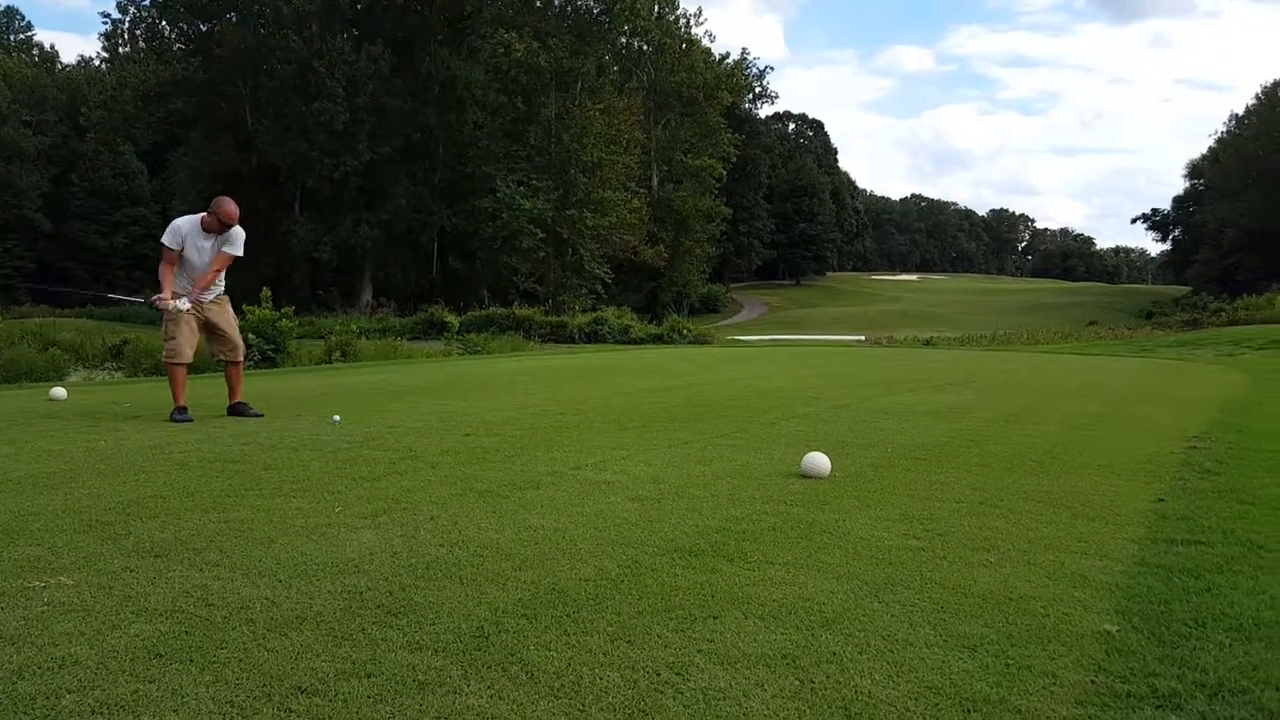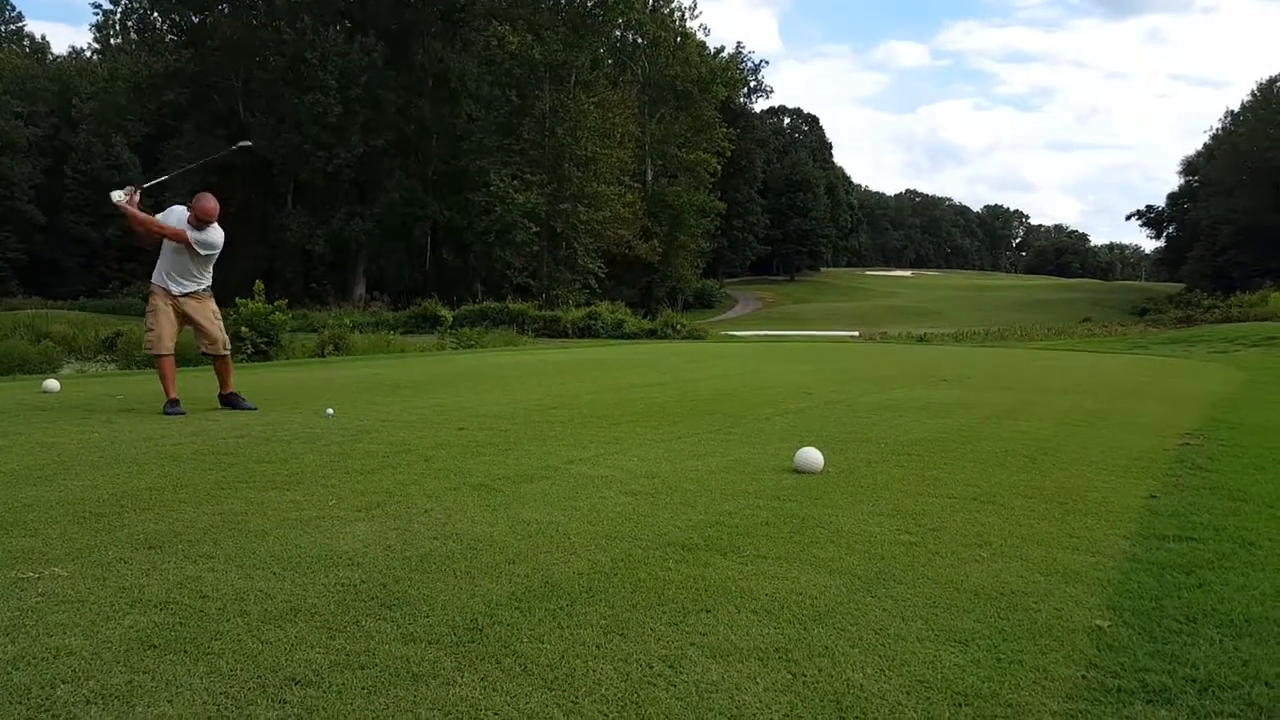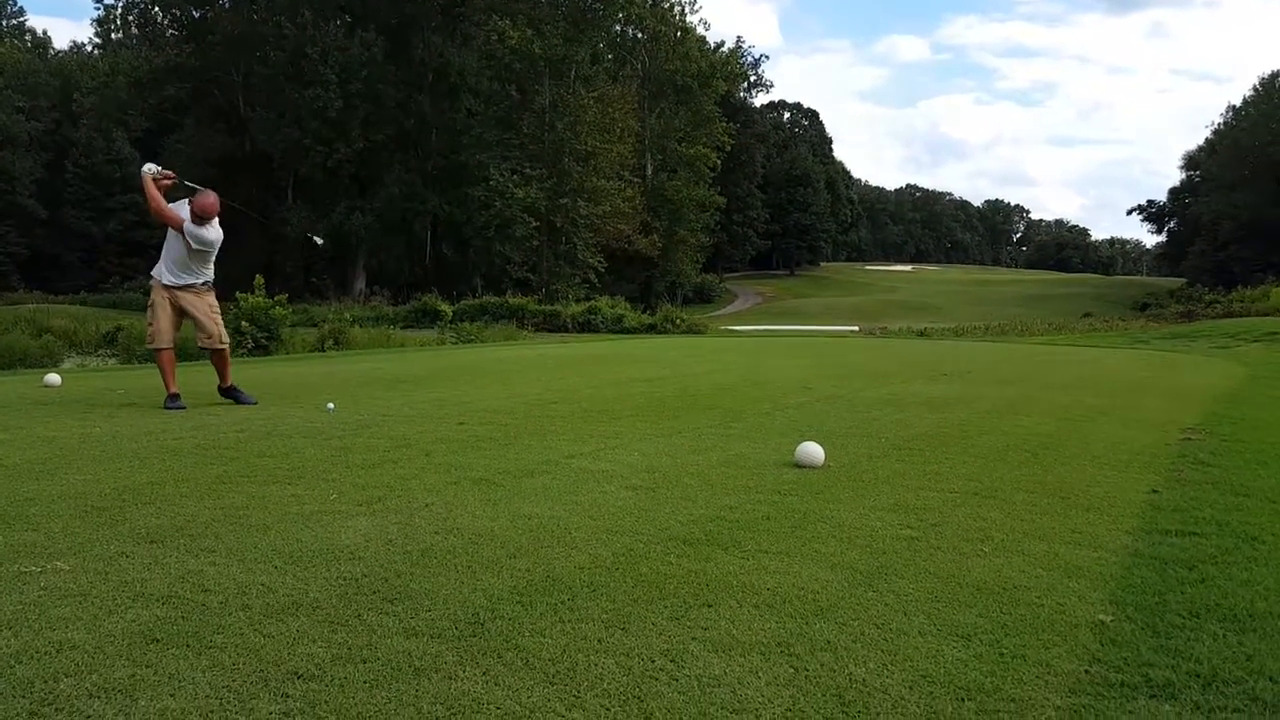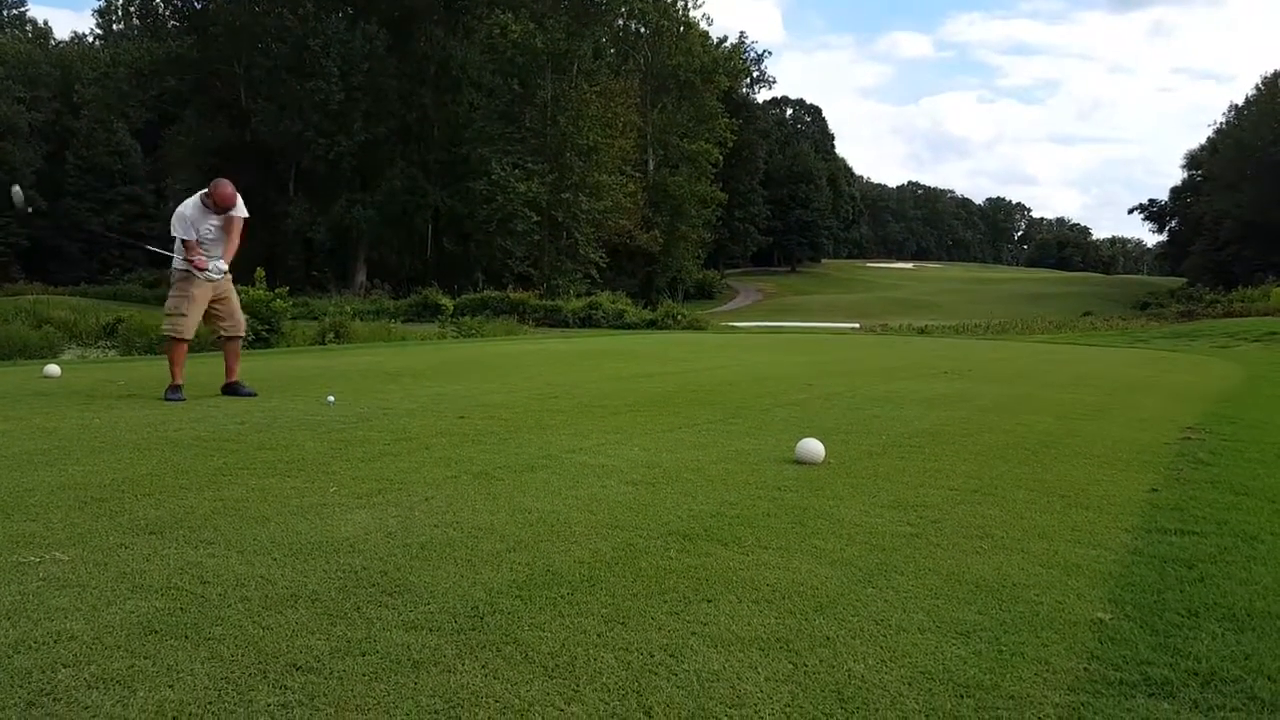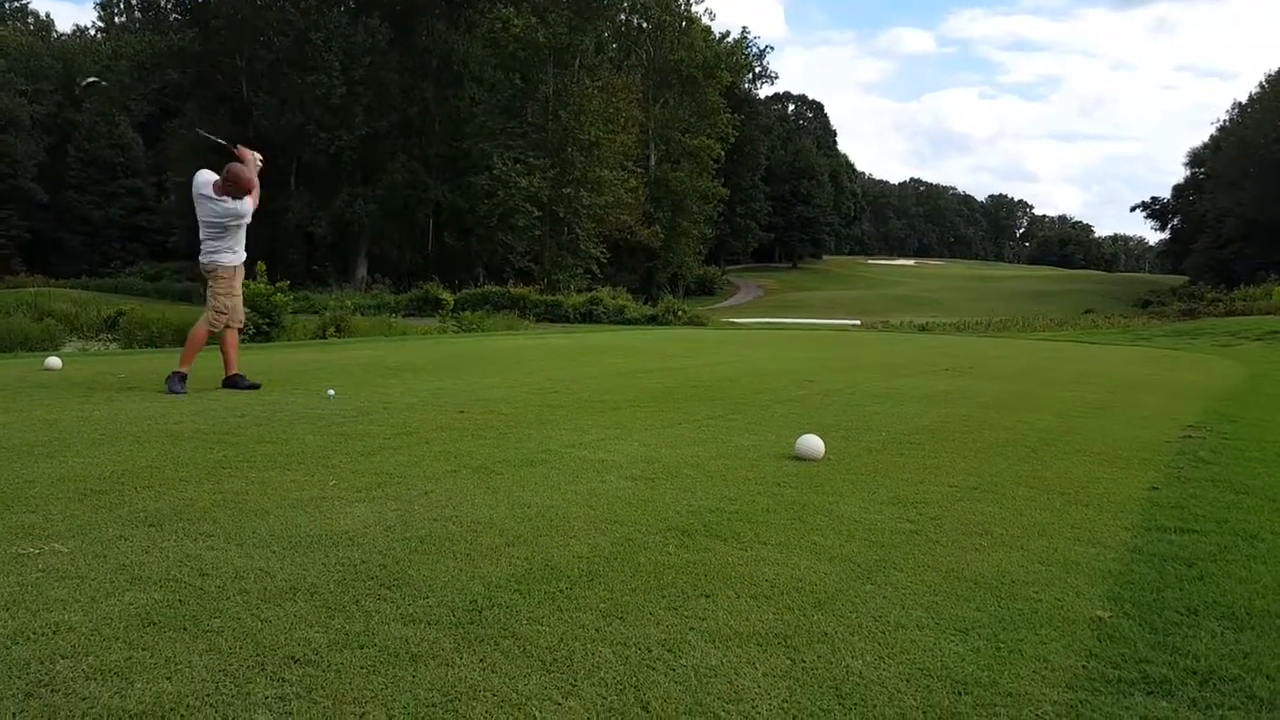
dt=0.3s
person 1, frame 1
left shoulder: (236, 234)
right shoulder: (180, 227)
left elbow: (214, 270)
right elbow: (168, 264)
left wrist: (192, 296)
right wrist: (167, 292)
left hip: (215, 296)
right hip: (180, 294)
left knee: (234, 347)
right knee: (177, 350)
left ankle: (235, 403)
right ankle: (179, 406)
person 1, frame 2
left shoulder: (214, 238)
right shoulder: (174, 212)
left elbow: (159, 229)
right elbow: (146, 232)
left wrist: (129, 210)
right wrist: (132, 209)
left hip: (196, 295)
right hip: (162, 290)
left knee: (218, 342)
right knee: (161, 344)
left ankle: (228, 394)
right ankle: (172, 399)
person 1, frame 3
left shoulder: (211, 235)
right shoulder: (183, 206)
right elbow: (157, 212)
left wrist: (147, 179)
right wrist: (159, 187)
left hip: (197, 289)
right hip: (163, 284)
left knee: (216, 337)
right knee: (161, 338)
left ankle: (226, 386)
right ankle: (172, 393)
person 1, frame 4
left shoulder: (233, 201)
right shoulder: (185, 213)
left elbow: (234, 236)
right elbow: (189, 252)
left wrist: (224, 262)
right wrist: (199, 262)
left hip: (222, 276)
right hip: (189, 276)
left knee: (235, 327)
right knee: (180, 329)
left ankle: (232, 381)
right ankle: (176, 384)
person 1, frame 5
left shoulder: (203, 178)
right shoulder: (239, 210)
right elbow: (254, 197)
left wrist: (247, 164)
right wrist: (250, 163)
left hip: (225, 262)
right hip: (226, 266)
left knee: (231, 320)
right knee: (214, 320)
left ankle: (232, 374)
right ankle: (179, 373)
